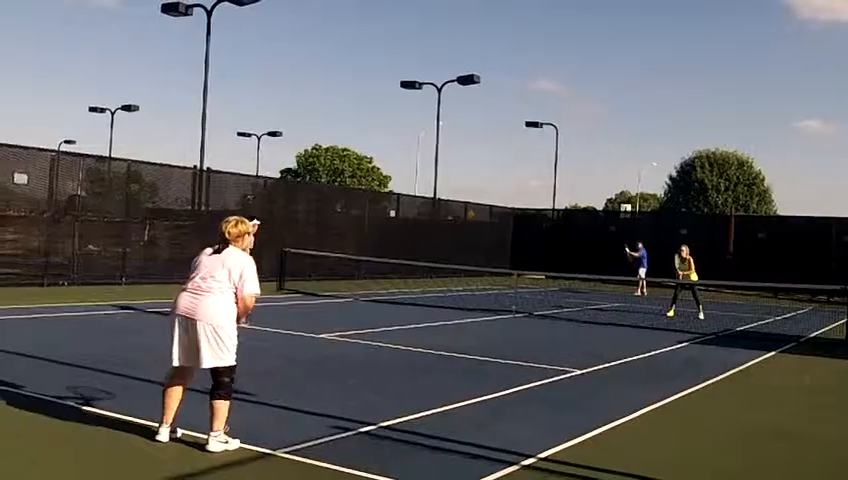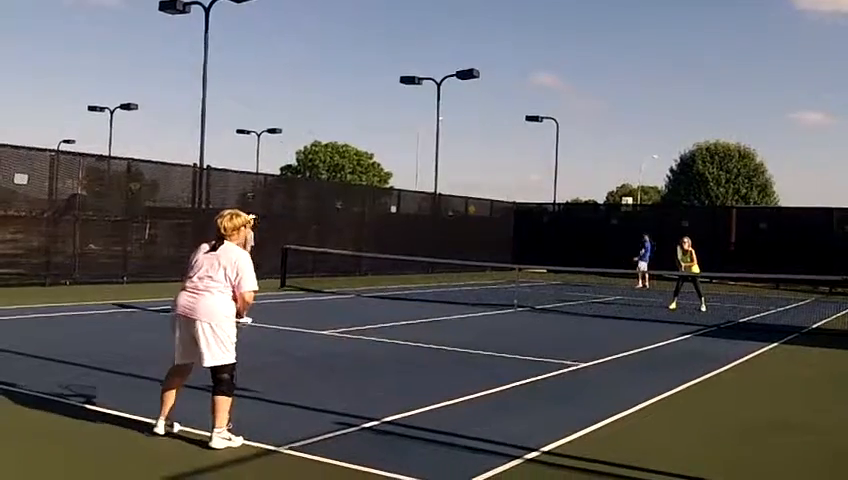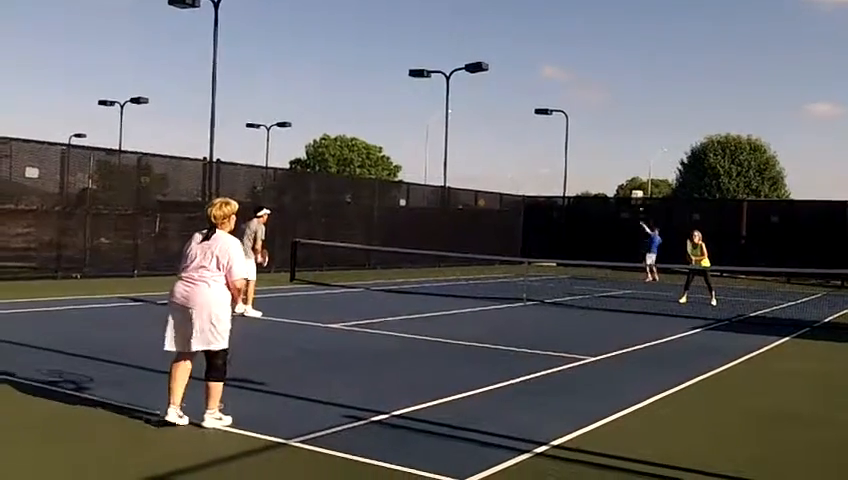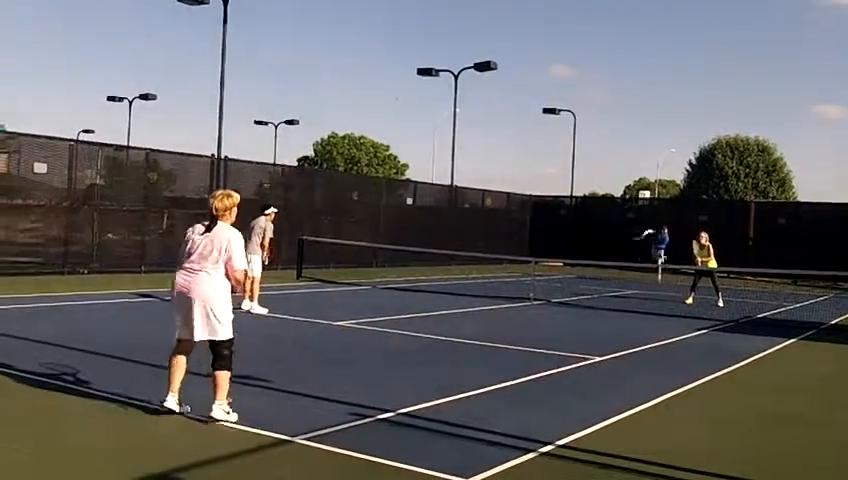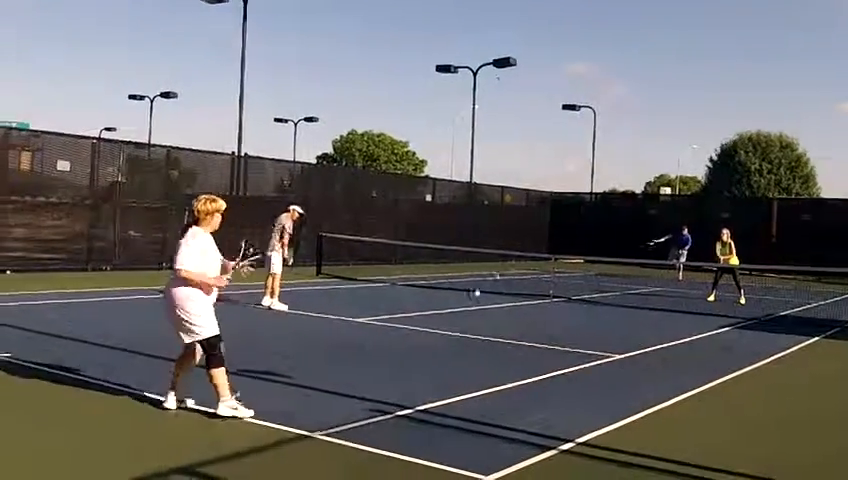
dt=0.5s
person 1, frame 1
left shoulder: (205, 254)
right shoulder: (244, 260)
right elbow: (247, 301)
right wrist: (238, 316)
left hip: (184, 308)
right hip: (214, 316)
left knee: (180, 371)
right knee: (223, 376)
left ankle: (165, 428)
right ankle: (216, 436)
person 1, frame 2
left shoulder: (202, 250)
right shoulder: (240, 256)
right elbow: (246, 296)
right wrist: (241, 312)
left hip: (184, 307)
right hip: (213, 315)
left knee: (180, 366)
right knee: (224, 374)
left ankle: (162, 421)
right ankle: (220, 433)
person 1, frame 3
left shoulder: (195, 238)
right shoulder: (231, 244)
left elbow: (184, 270)
right elbow: (237, 284)
right wrist: (235, 297)
left hip: (181, 296)
right hip: (210, 303)
left knee: (183, 355)
right knee: (216, 359)
left ankle: (174, 409)
right ankle: (212, 414)
person 1, frame 4
left shoulder: (194, 230)
right shoulder: (232, 235)
left elbow: (183, 260)
right elbow: (237, 275)
right wrist: (236, 287)
left hip: (184, 288)
right hip: (210, 294)
left knee: (183, 344)
right knee: (223, 349)
left ankle: (171, 396)
right ankle: (220, 405)
person 1, frame 5
left shoulder: (203, 237)
right shoulder: (193, 239)
left elbow: (217, 263)
right elbow: (182, 271)
left wrist: (231, 266)
right wrist: (210, 281)
left hip: (189, 299)
right hip: (190, 299)
left knee: (194, 348)
right knee: (213, 347)
left ankle: (172, 396)
right ankle: (226, 402)
